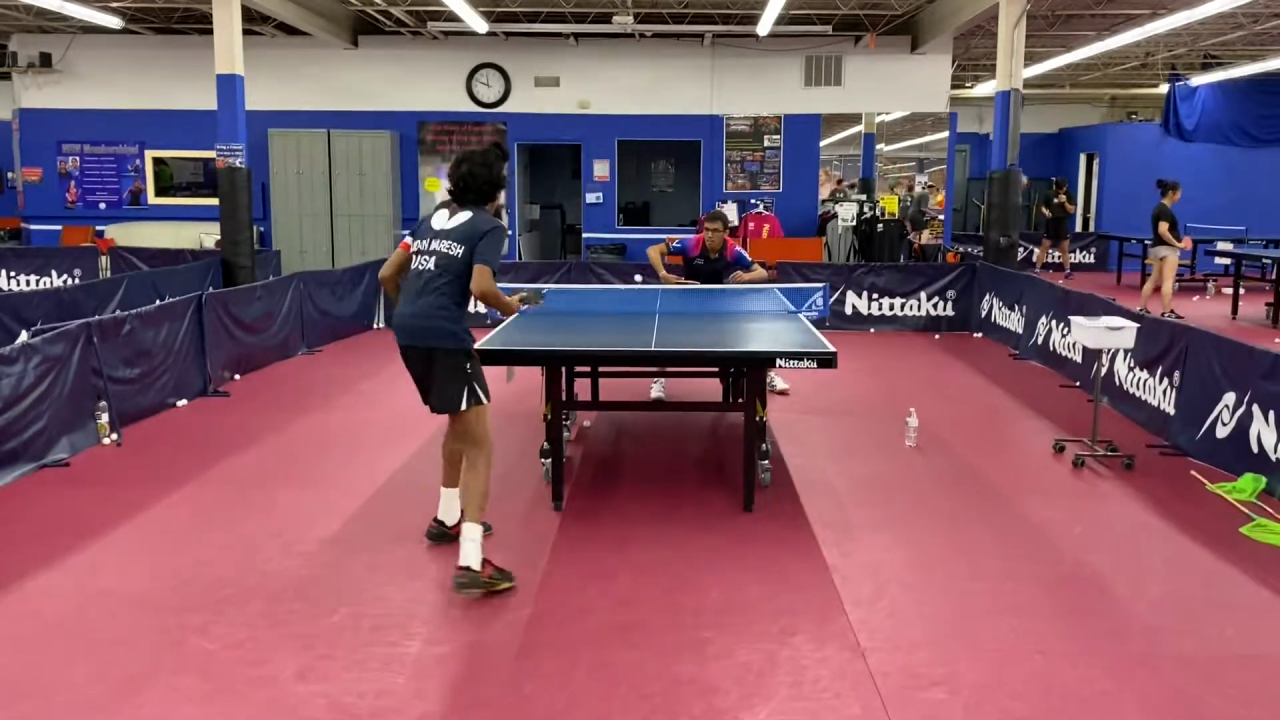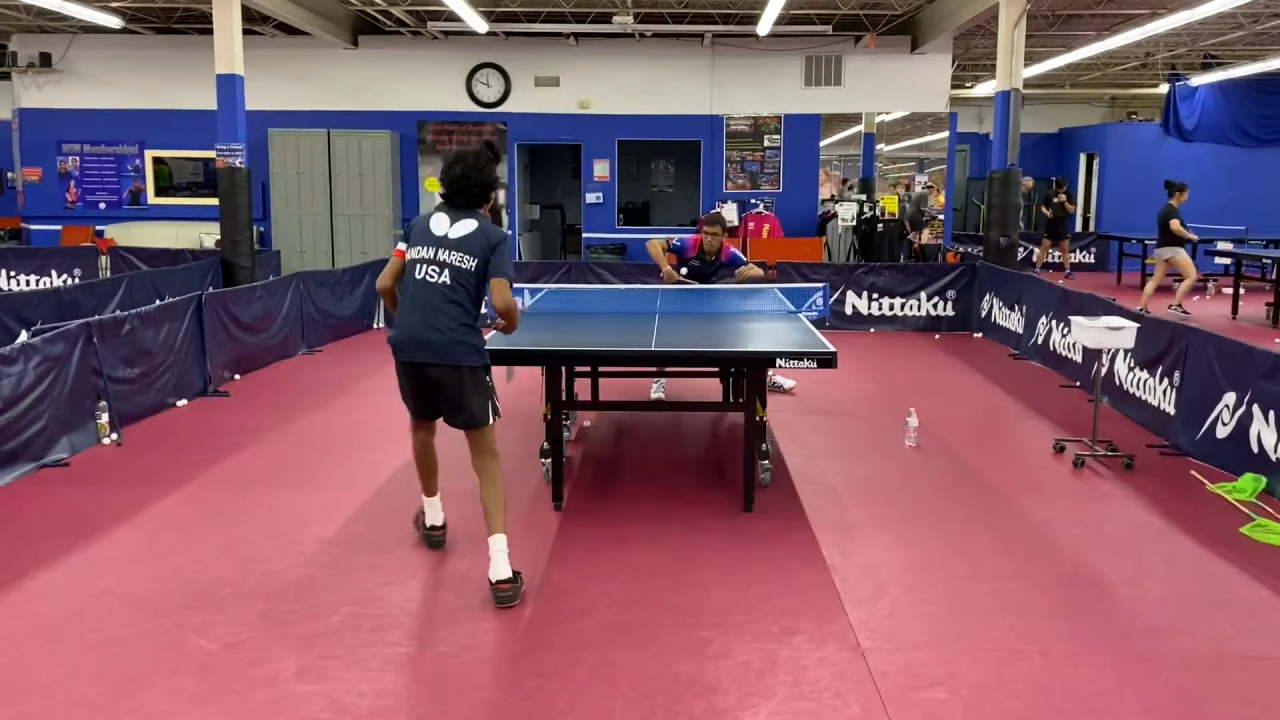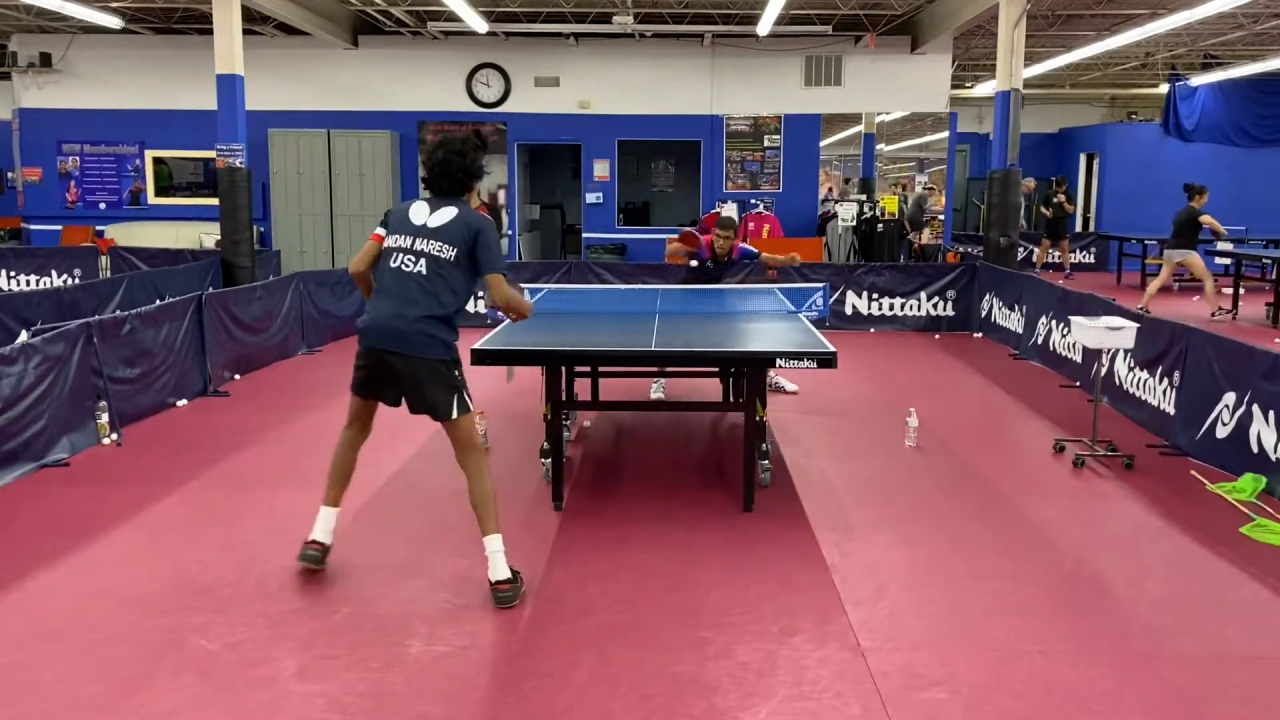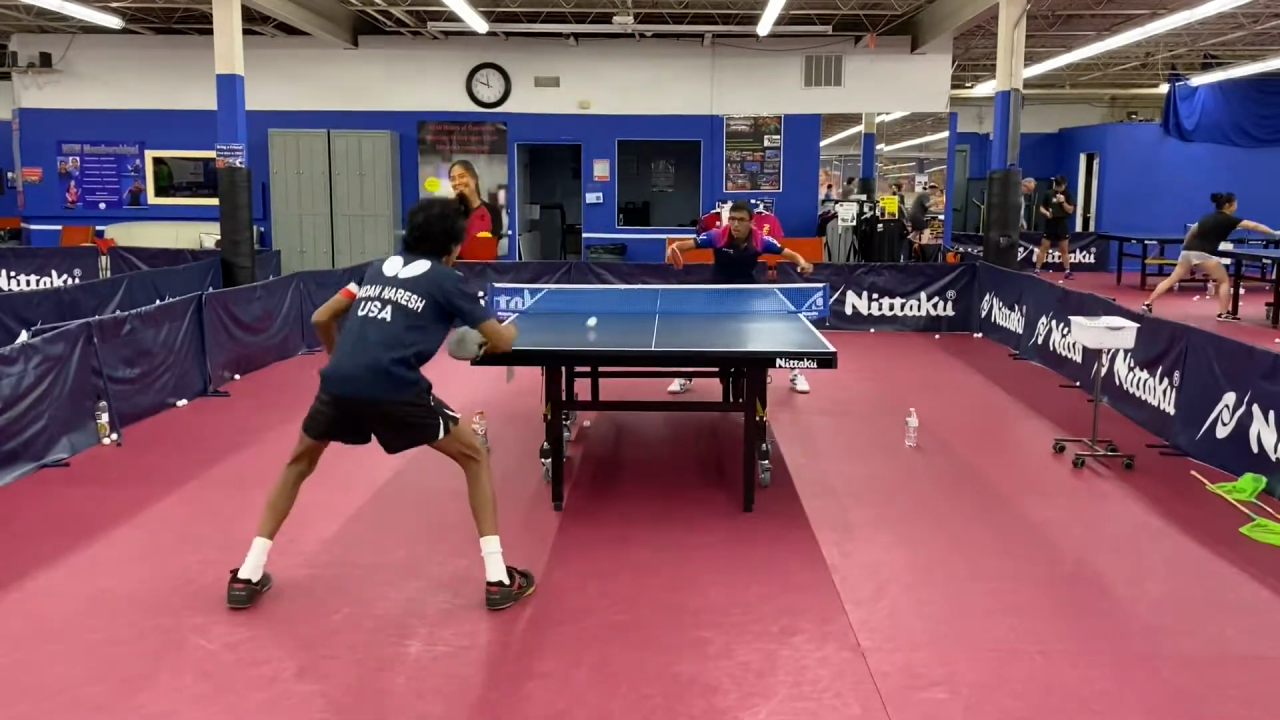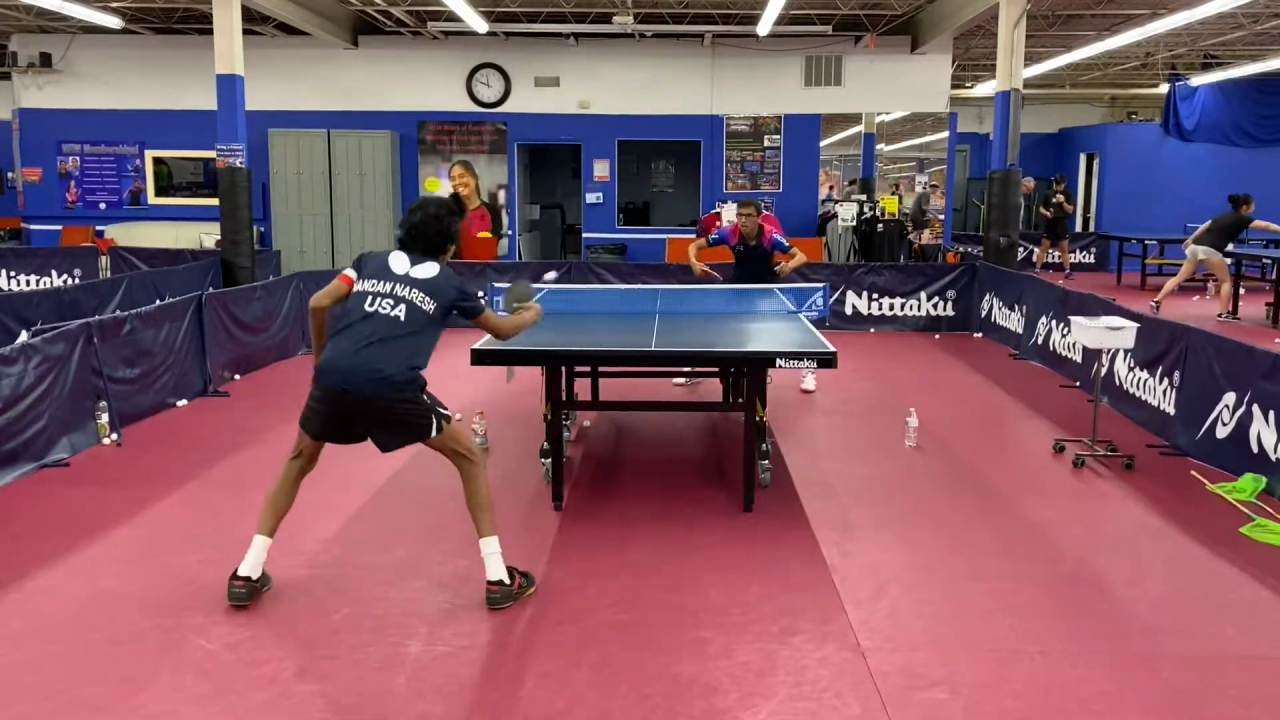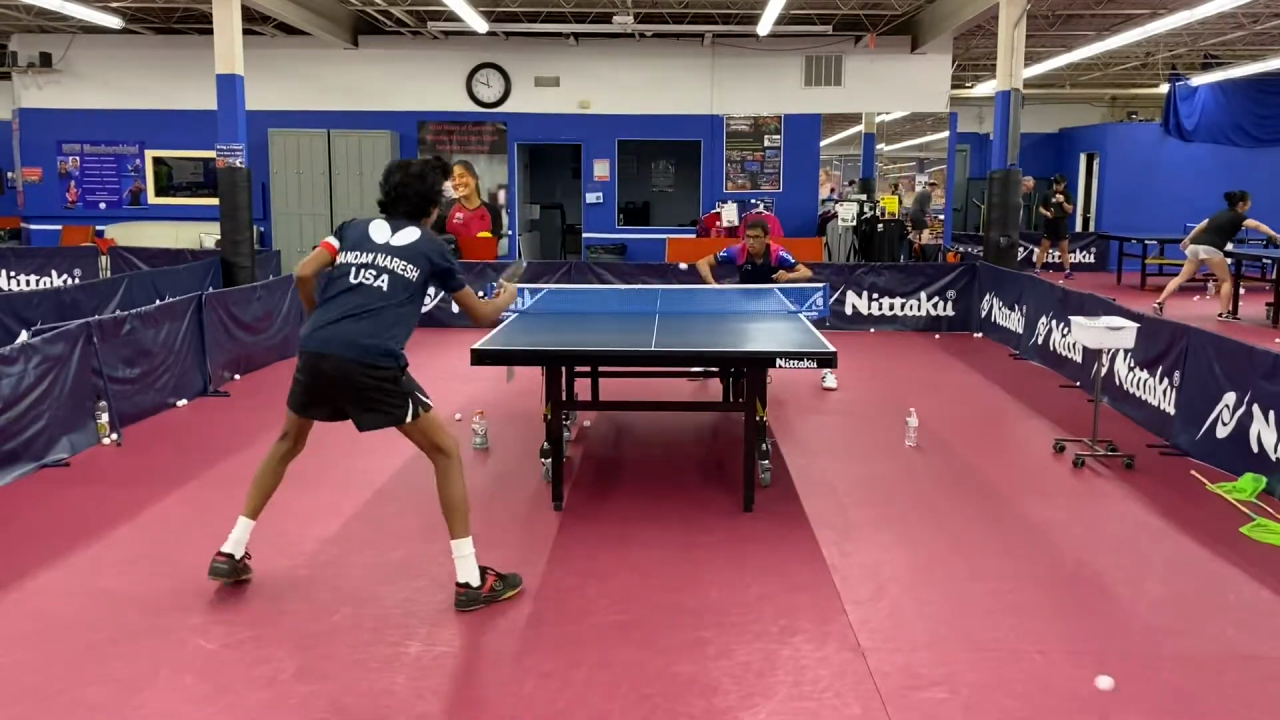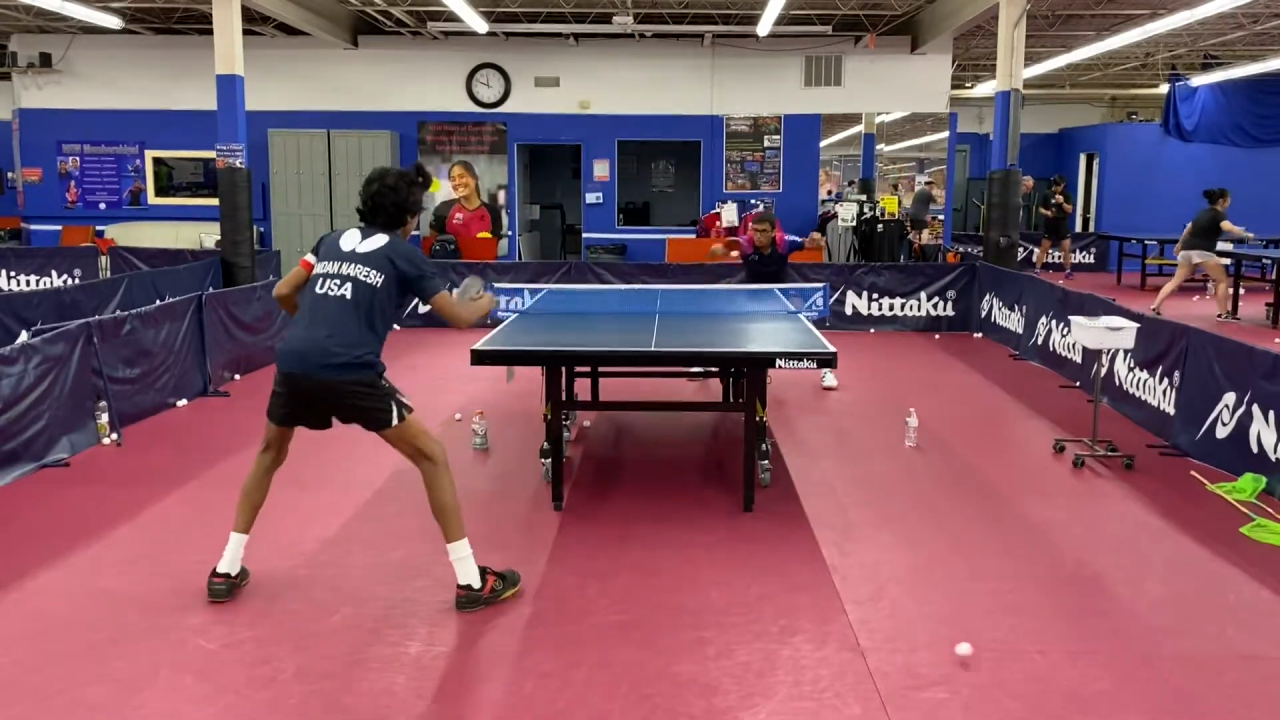
dt=0.2s
person 1, frame 1
left shoulder: (430, 220)
right shoulder: (489, 227)
left elbow: (387, 275)
right elbow: (480, 286)
right wrist: (507, 305)
left hip: (408, 333)
right hip: (444, 337)
left knee: (464, 419)
right knee: (479, 443)
left ankle: (448, 517)
right ankle: (471, 562)
person 1, frame 2
left shoulder: (419, 225)
right shoulder: (494, 238)
left elbow: (384, 285)
right elbow: (502, 303)
right wrist: (511, 322)
left hip: (407, 347)
right hip: (459, 353)
left knee: (421, 427)
right knee: (486, 457)
left ankle: (433, 519)
right ankle: (501, 571)
person 1, frame 3
left shoulder: (398, 214)
right shoulder: (477, 225)
left elbow: (358, 269)
right elbow: (502, 297)
right wrist: (523, 310)
left hip: (376, 335)
right hip: (429, 345)
left knee: (355, 429)
right knee: (471, 452)
left ankle: (320, 538)
right ankle: (499, 573)
person 1, frame 4
left shoulder: (376, 270)
right shoulder: (447, 281)
left elbow: (320, 319)
right elbow: (502, 343)
right wrist: (510, 330)
left hip: (339, 380)
right hip: (394, 388)
left knee: (299, 462)
right knee: (474, 457)
left ankle: (249, 575)
right ankle: (497, 576)
person 1, frame 5
left shoulder: (370, 261)
right shoulder: (449, 283)
left elbow: (317, 305)
right elbow: (503, 329)
left wrist: (321, 352)
right wrist: (531, 314)
left hip: (334, 375)
right hip: (391, 387)
left knee: (300, 459)
right knee: (469, 458)
left ankle: (248, 572)
right ankle: (498, 577)
person 1, frame 6
left shoulder: (351, 230)
right shoulder: (431, 249)
left elbow: (304, 273)
right elbow: (480, 315)
right wrist: (506, 296)
left hip: (318, 352)
right hip: (374, 363)
left knee: (287, 444)
right knee: (445, 451)
left ankle: (231, 551)
right ankle: (471, 579)
person 1, frame 7
left shoulder: (332, 241)
right shoulder: (404, 256)
left elbow: (282, 294)
right elbow: (461, 318)
right wrist: (485, 302)
left hip: (293, 362)
right hip: (350, 371)
left knee: (271, 453)
right knee: (431, 457)
left ankle: (226, 569)
right ankle: (470, 579)
person 2, frame 1
left shoulder: (733, 250)
right shoulder: (691, 244)
left elbow: (762, 274)
right elbow: (653, 250)
left wrist: (746, 277)
right wrist: (663, 274)
left ankle: (768, 376)
right ankle: (659, 380)
person 2, frame 2
left shoulder: (728, 252)
right shoulder: (688, 244)
left elbow: (759, 272)
right elbow: (652, 244)
left wrist: (748, 273)
right wrist: (666, 269)
left ankle: (766, 376)
right ankle: (659, 380)
person 2, frame 3
left shoulder: (739, 250)
right shoulder: (701, 245)
left elbow: (769, 259)
right elbow: (670, 252)
left wrist: (789, 260)
right wrist: (681, 248)
left ankle: (769, 377)
right ankle: (659, 381)
person 2, frame 4
left shoulder: (760, 240)
right shoulder: (717, 236)
left elbow: (790, 255)
right elbow: (683, 245)
left wrist: (803, 263)
right wrist: (672, 249)
left ankle: (794, 373)
right ankle: (685, 376)
person 2, frame 5
left shoulder: (771, 235)
right shoulder: (729, 232)
left elbow: (800, 257)
right elbow: (695, 245)
left wrist: (790, 265)
right wrist: (693, 262)
left hip: (768, 286)
right hip: (739, 285)
left ankle: (807, 372)
person 2, frame 6
left shoulder: (778, 254)
right shoulder: (736, 252)
left elbow: (807, 273)
right elbow: (702, 263)
left wrist: (789, 276)
right wrist: (712, 284)
left ankle: (825, 370)
person 2, frame 7
left shoulder: (785, 241)
right shoulder: (744, 243)
left elbow: (817, 244)
right elbow: (715, 251)
left wrist: (817, 240)
right wrist: (722, 249)
left ankle: (826, 370)
